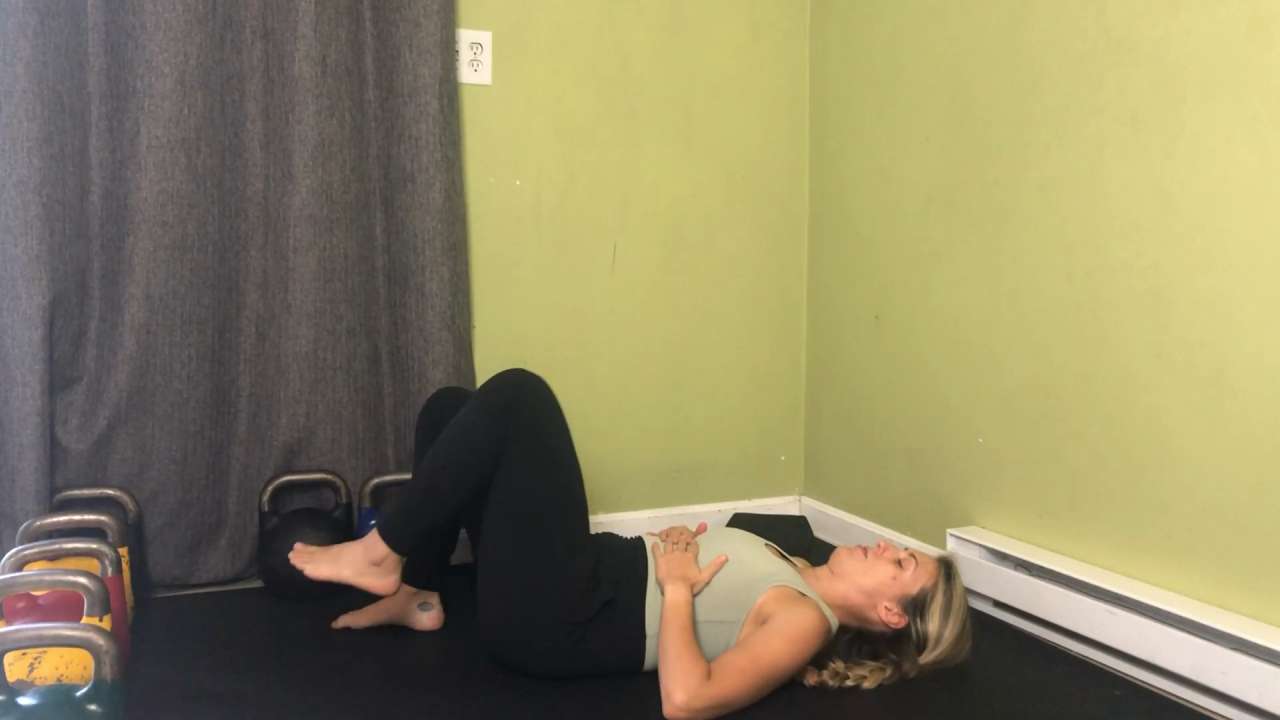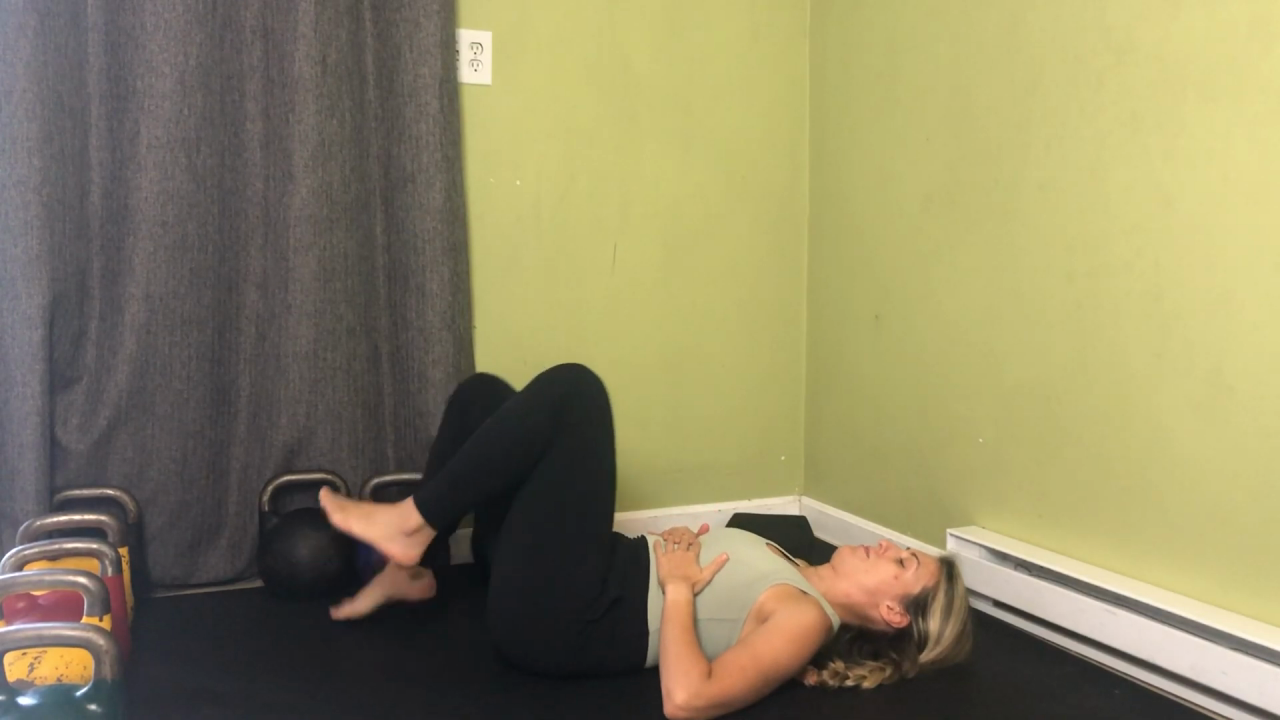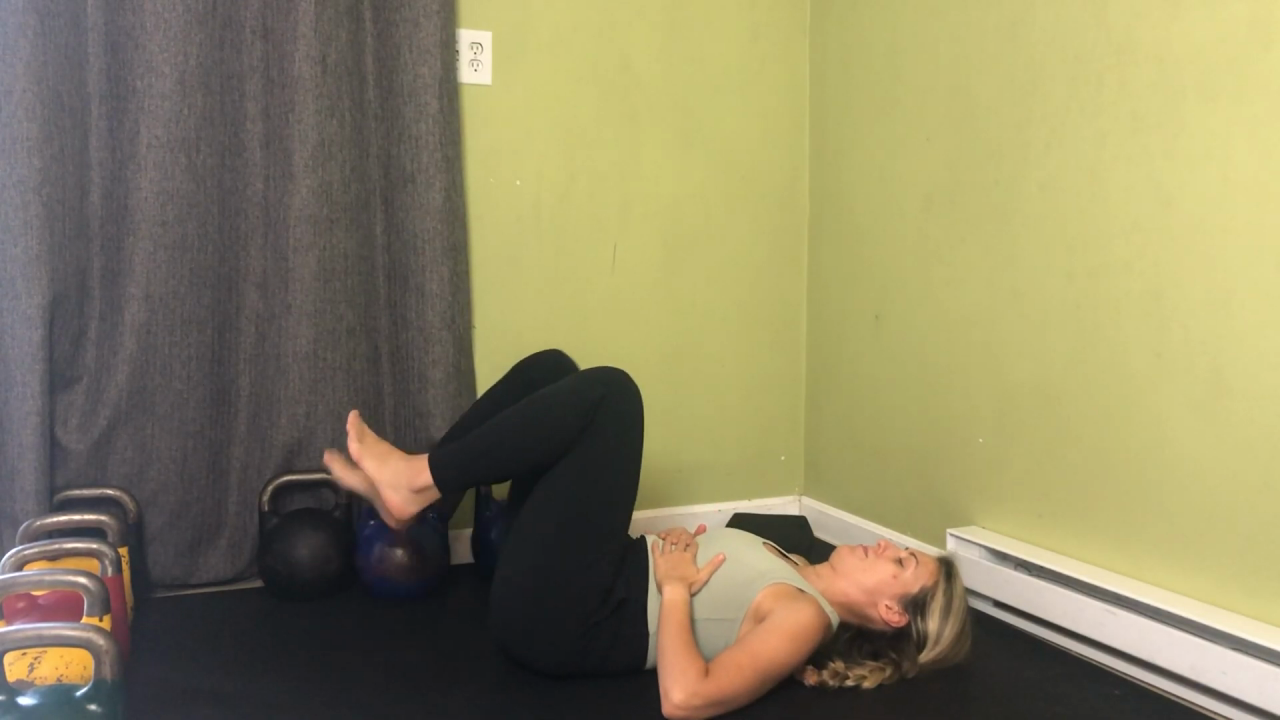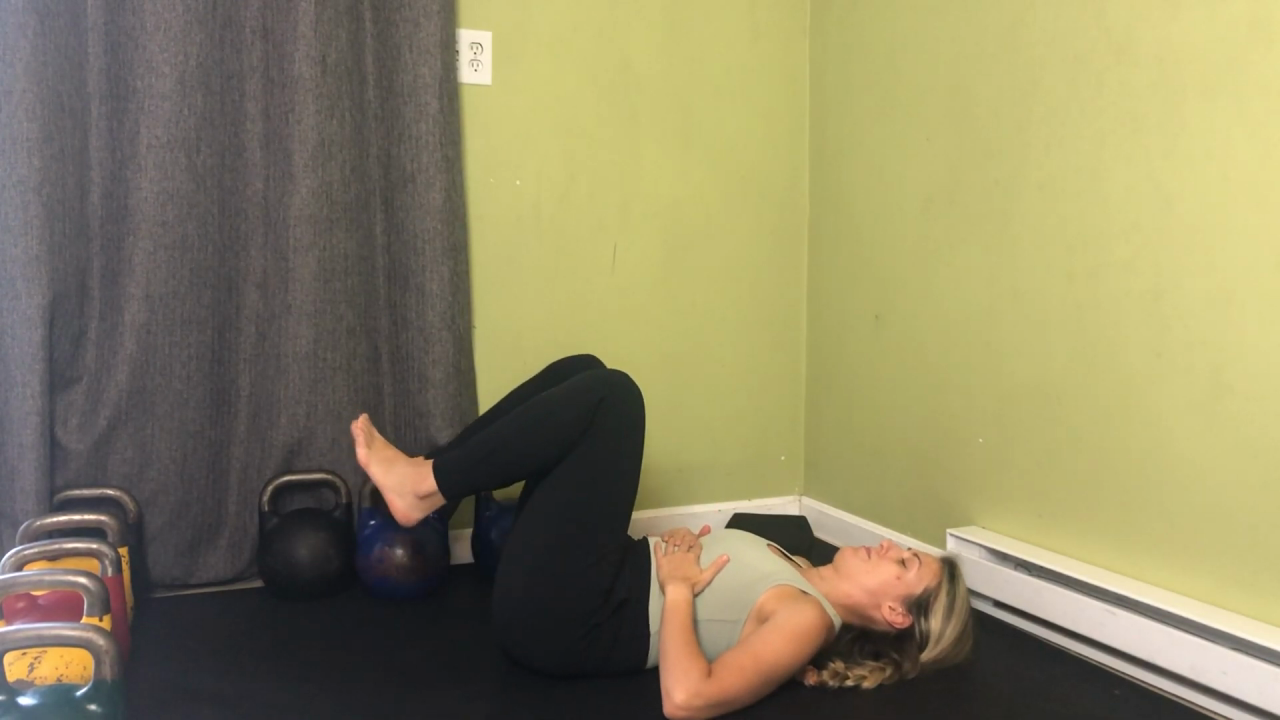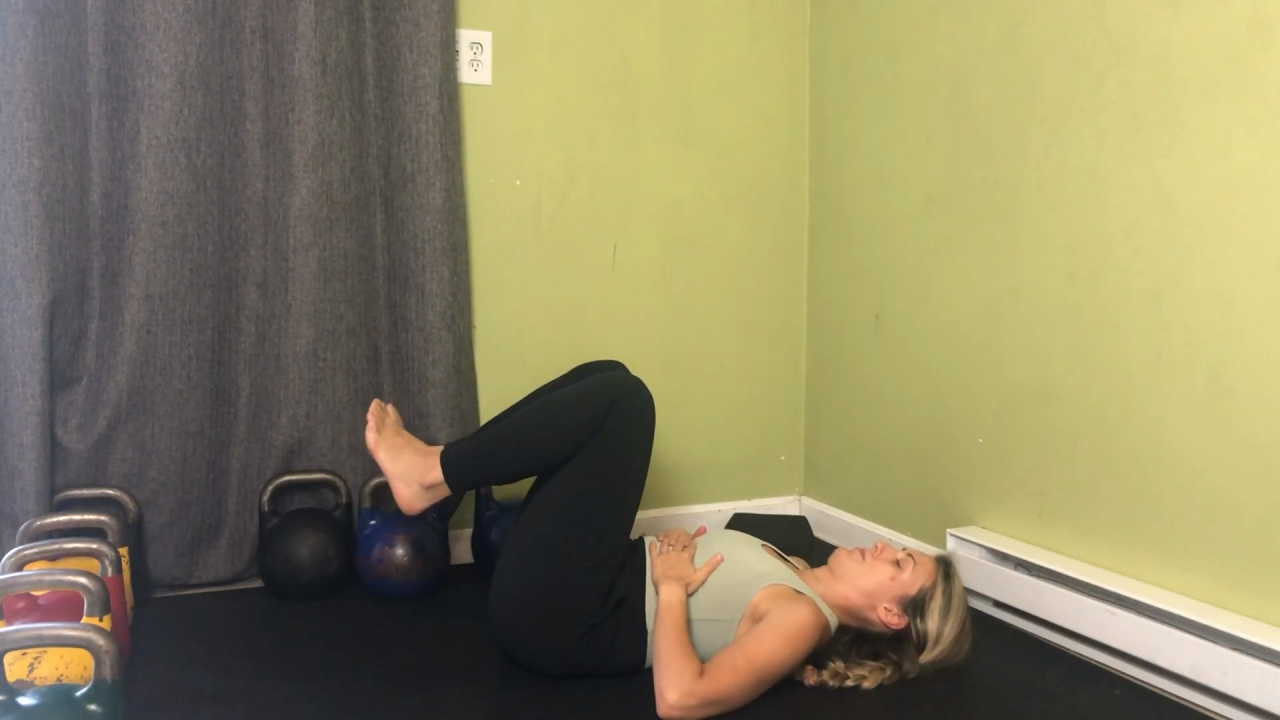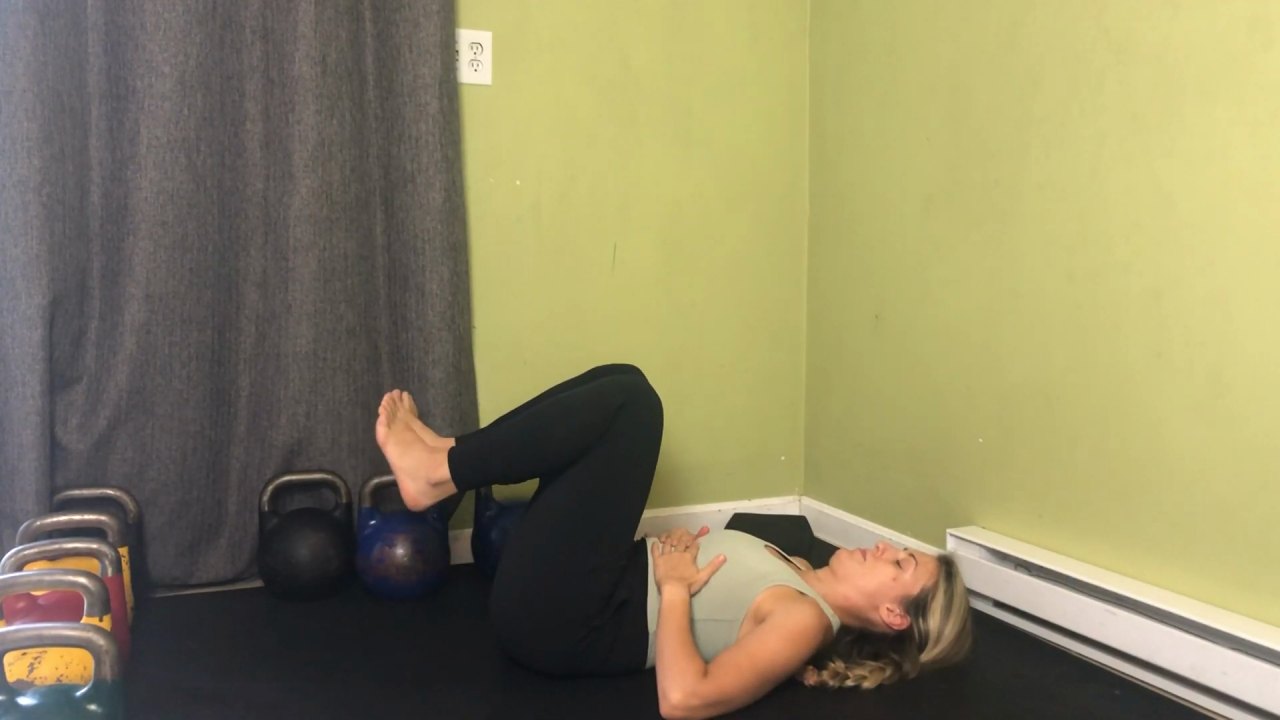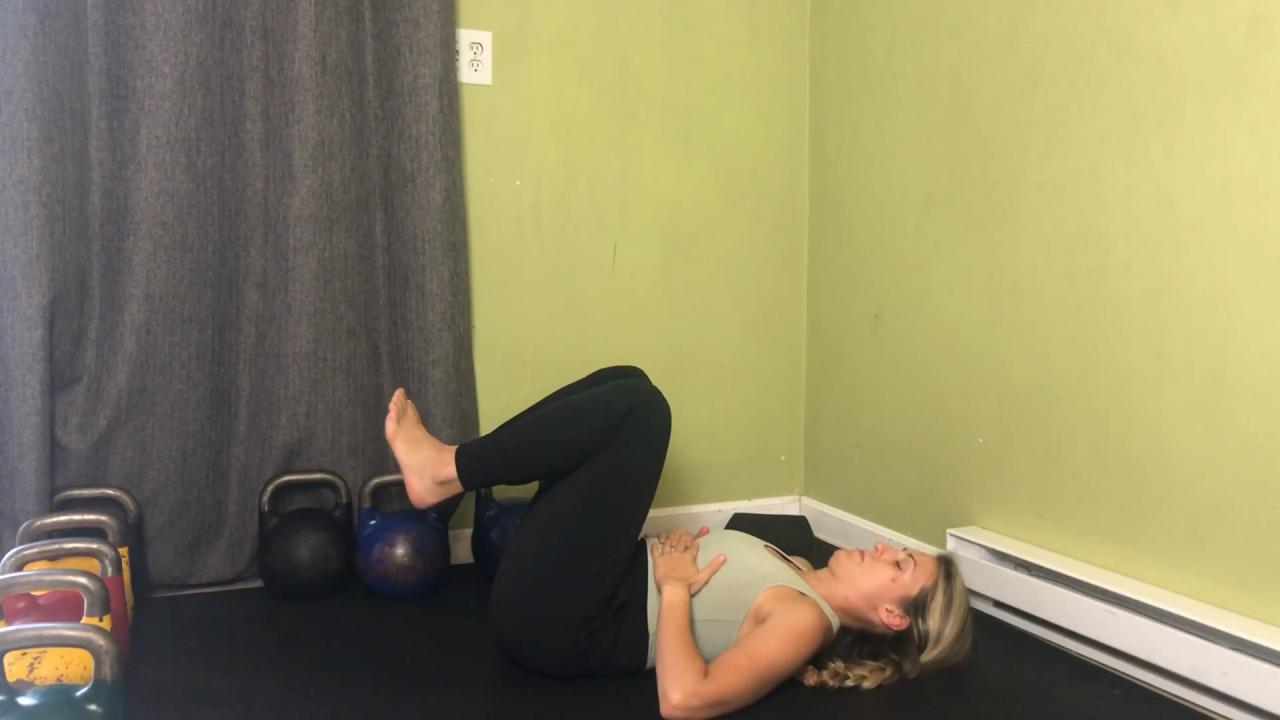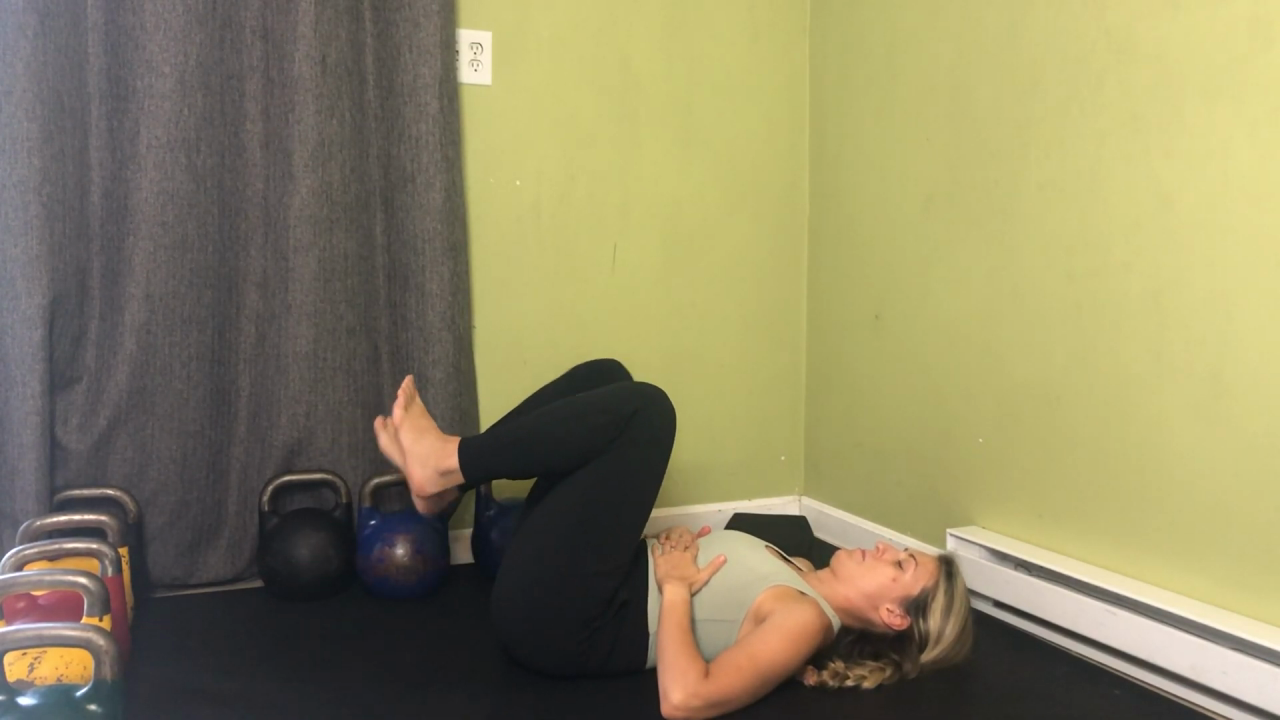
dt=0.2s
person 1, frame 1
left shoulder: (805, 623)
right shoulder: (796, 578)
left wrist: (675, 587)
right wrist: (677, 547)
left hip: (549, 620)
right hip: (603, 570)
left knee: (517, 395)
right knee: (451, 408)
left ankle: (382, 555)
right ankle: (415, 597)
person 1, frame 2
left shoulder: (805, 619)
right shoulder: (799, 577)
left wrist: (679, 587)
right wrist: (676, 551)
left hip: (552, 619)
right hip: (601, 578)
left knee: (571, 387)
right knee: (481, 395)
left ankle: (413, 527)
right ankle: (412, 570)
person 1, frame 3
left shoulder: (804, 618)
right shoulder: (796, 577)
left wrist: (675, 586)
right wrist: (676, 548)
left hip: (556, 618)
right hip: (584, 588)
left knee: (609, 392)
right knee: (551, 369)
left ankle: (419, 482)
right ankle: (418, 481)
person 1, frame 4
left shoulder: (807, 619)
right shoulder: (800, 577)
left wrist: (678, 586)
right wrist: (677, 549)
left hip: (556, 618)
right hip: (564, 594)
left knee: (611, 396)
right knee: (585, 374)
left ankle: (425, 486)
right ankle: (429, 478)
person 1, frame 5
left shoulder: (802, 619)
right shoulder: (797, 578)
left wrist: (673, 586)
right wrist: (674, 552)
left hip: (554, 615)
right hip: (584, 589)
left knee: (622, 400)
right knee: (610, 380)
left ankle: (432, 478)
right ankle: (440, 463)
person 1, frame 6
left shoulder: (805, 620)
right shoulder: (797, 577)
left wrist: (674, 587)
right wrist: (677, 553)
left hip: (556, 618)
right hip: (561, 595)
left knee: (630, 403)
right knee: (623, 384)
left ankle: (439, 474)
right ankle: (452, 456)
person 1, frame 7
left shoulder: (805, 621)
right shoulder: (799, 577)
left wrist: (673, 587)
right wrist: (672, 556)
left hip: (555, 617)
right hip: (585, 590)
left knee: (639, 408)
right knee: (626, 385)
left ankle: (446, 471)
right ankle: (456, 464)
person 1, frame 8
left shoulder: (805, 621)
right shoulder: (801, 578)
left wrist: (672, 582)
right wrist: (676, 546)
left hip: (551, 616)
right hip: (562, 592)
left knee: (643, 409)
right knee: (606, 379)
left ankle: (448, 463)
right ankle: (449, 468)
